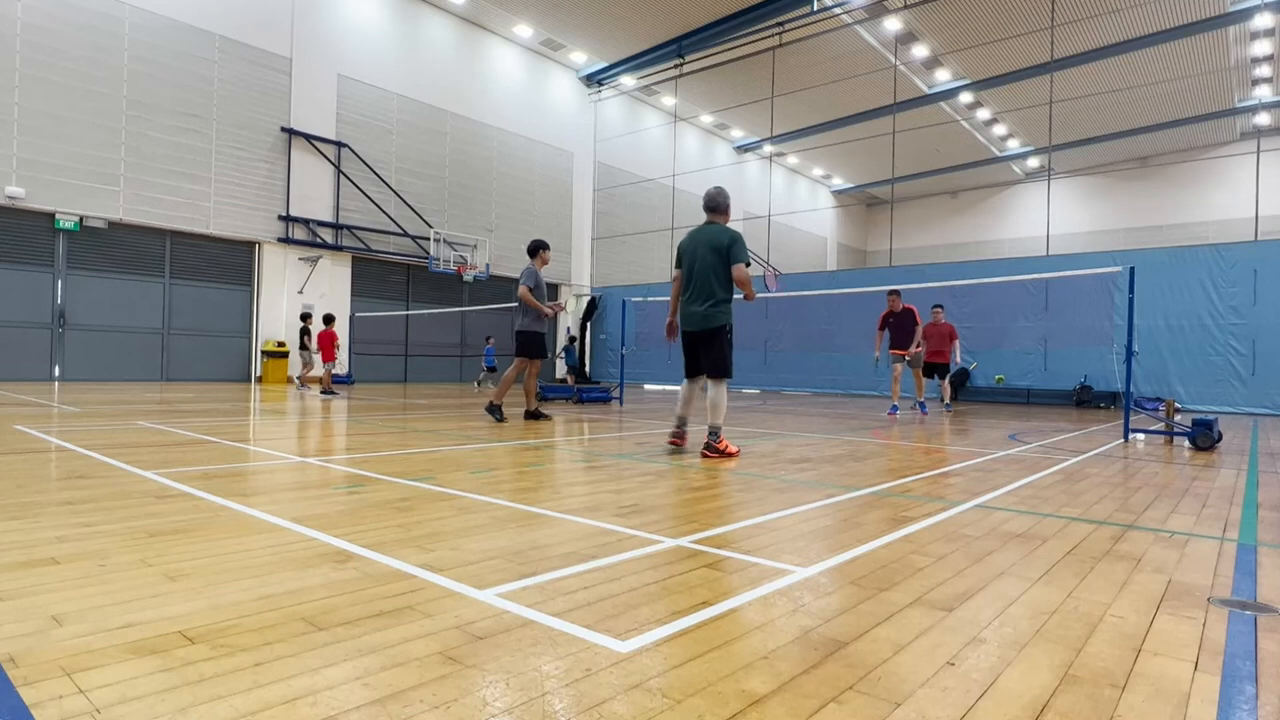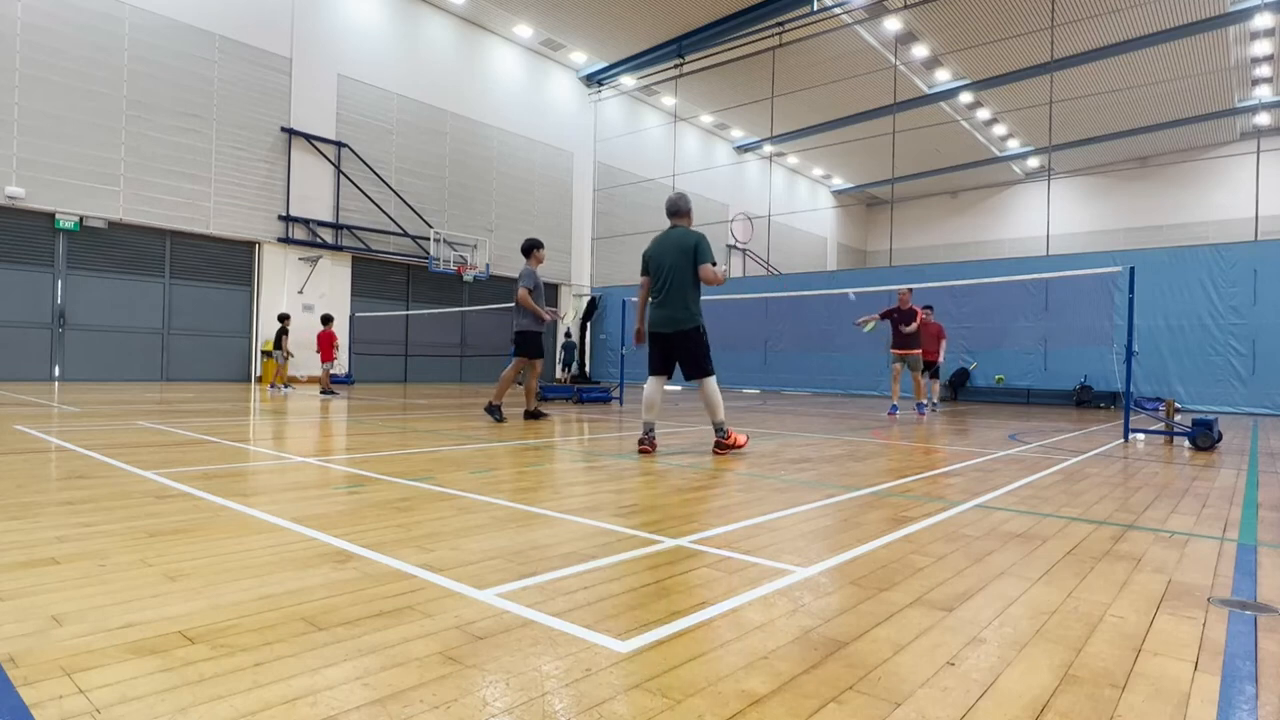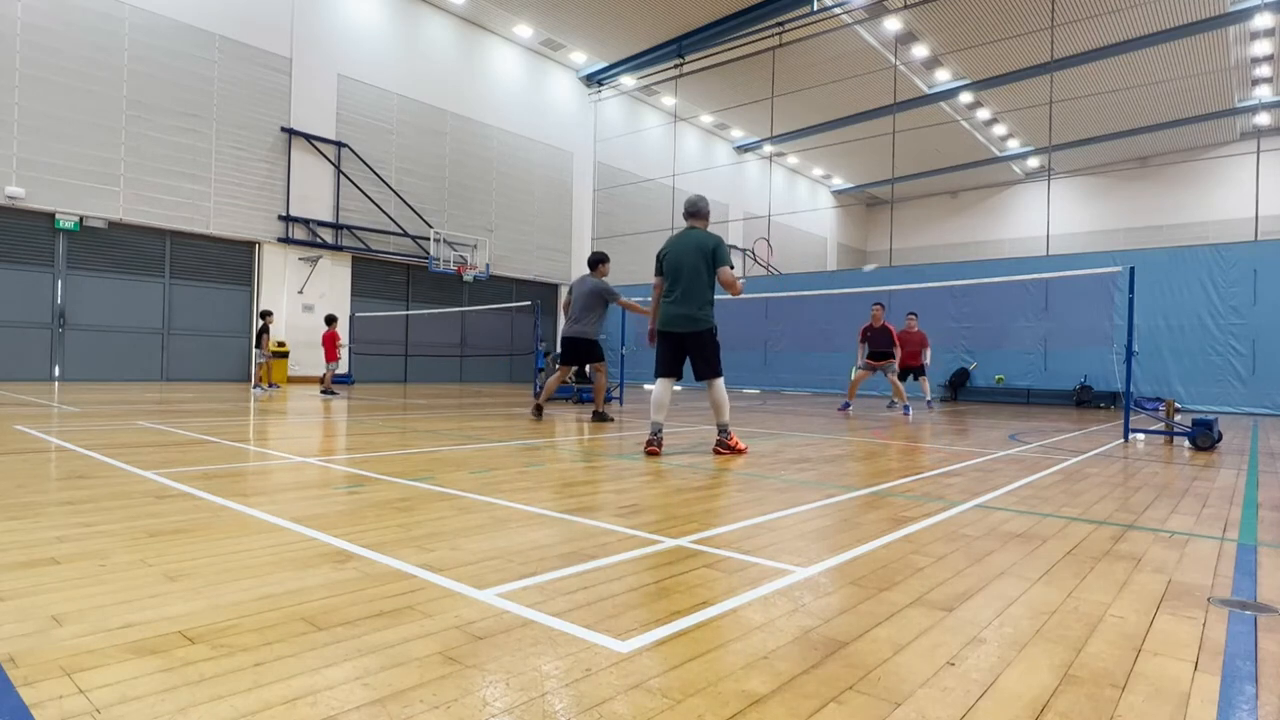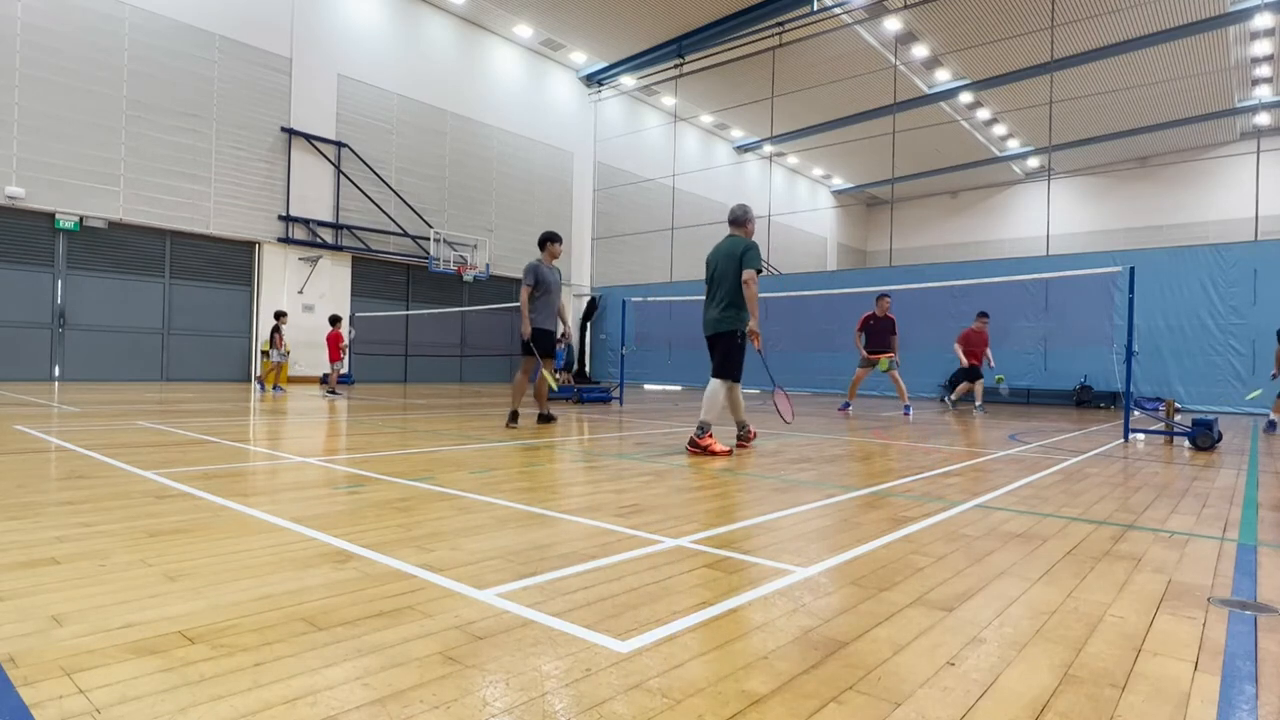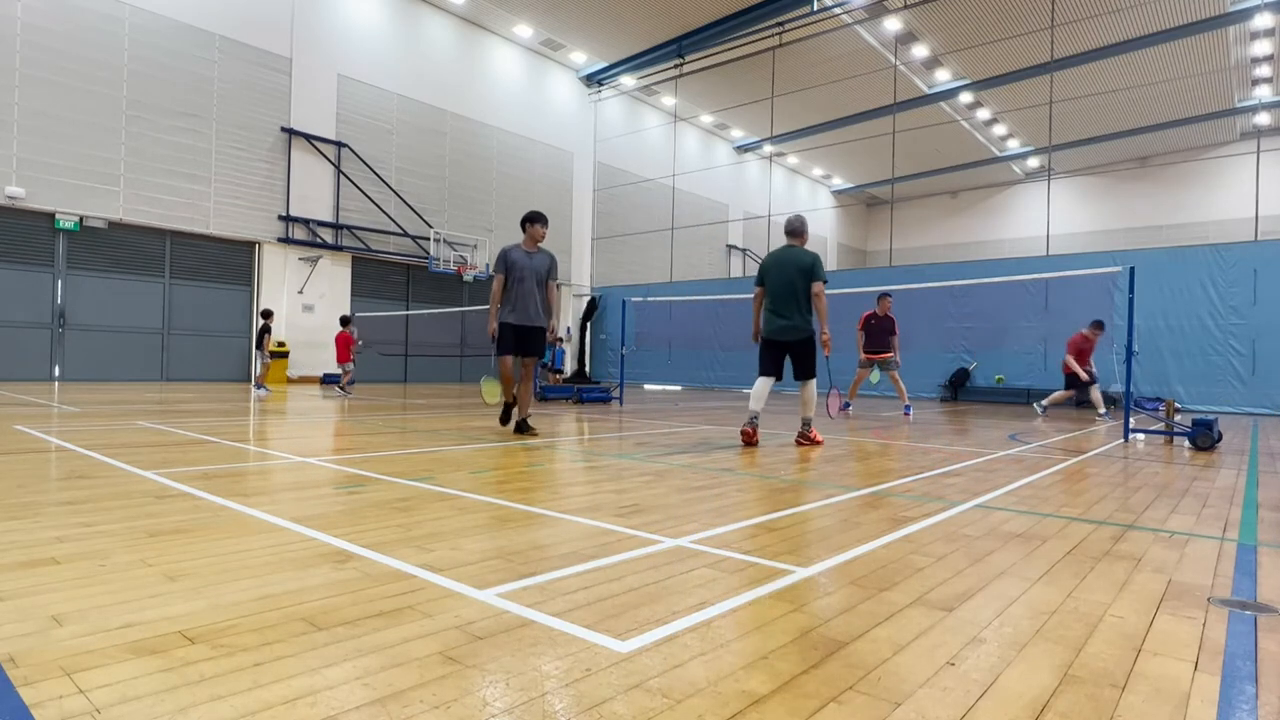
dt=1s
person 1, frame 1
left shoulder: (687, 239)
right shoulder: (732, 237)
left elbow: (677, 280)
right elbow: (739, 275)
left wrist: (672, 315)
right wrist: (749, 292)
left hip: (689, 320)
right hip: (716, 319)
left knee: (692, 378)
right knee: (717, 379)
left ankle: (679, 430)
right ankle: (714, 440)
person 1, frame 2
left shoulder: (653, 245)
right shoulder: (696, 239)
left elbow: (644, 287)
right elbow: (706, 276)
left wrist: (639, 323)
right wrist: (720, 277)
left hip: (657, 323)
right hip: (688, 322)
left knee: (655, 378)
right knee: (705, 377)
left ankle: (647, 436)
right ankle: (723, 436)
person 1, frame 3
left shoulder: (668, 244)
right shoulder: (714, 242)
left elbow: (657, 287)
right elbow: (726, 279)
left wrist: (652, 322)
right wrist: (736, 288)
left hip: (667, 322)
right hip: (700, 322)
left knee: (665, 378)
right knee: (714, 378)
left ankle: (655, 436)
right ankle: (724, 437)
person 1, frame 4
left shoulder: (715, 251)
right shoulder: (748, 247)
right elbow: (748, 280)
right wrist: (754, 319)
left hip: (712, 322)
right hip: (731, 323)
left knee: (731, 378)
right knee: (722, 378)
left ankle: (743, 430)
right ankle: (701, 436)
person 1, frame 5
left shoulder: (769, 259)
right shoulder: (811, 259)
left elbow: (758, 295)
right elbow: (817, 293)
left wrist: (756, 326)
right wrist: (824, 328)
left hip: (771, 332)
right hip: (801, 332)
left knee: (765, 377)
right knee: (808, 380)
left ankle: (751, 422)
right ankle: (806, 431)
person 2, frame 1
left shoulder: (537, 274)
right shoulder: (531, 271)
right elbow: (522, 293)
left wrist: (549, 307)
right wrist: (544, 309)
left hip: (537, 330)
right hip: (528, 328)
left knee: (534, 369)
right knee: (520, 365)
left ankle: (531, 409)
right ankle: (495, 403)
person 2, frame 2
left shoulder: (531, 273)
right shoulder: (529, 272)
right elbow: (522, 297)
left wrist: (544, 310)
right wrist: (541, 313)
left hip: (533, 329)
right hip: (527, 328)
left knee: (535, 368)
right knee: (517, 365)
left ankle: (531, 409)
right ankle: (494, 404)
person 2, frame 3
left shoulder: (578, 282)
right shoulder: (602, 286)
left elbow: (565, 305)
right elbow: (626, 304)
right wrist: (649, 312)
left hip: (568, 335)
right hip: (586, 337)
left knee: (562, 373)
right knee: (600, 370)
left ankle: (539, 404)
right ankle: (598, 411)
person 2, frame 4
left shoulder: (556, 271)
right shoulder: (534, 267)
right elbow: (524, 296)
left wrist: (566, 324)
right wrist: (525, 323)
left hip: (549, 328)
right hip: (535, 327)
left knee: (546, 370)
right knee: (526, 368)
left ankle: (543, 412)
right ankle: (514, 412)
person 2, frame 5
left shoulder: (548, 258)
right shoulder: (507, 253)
left elbow: (552, 290)
right elbow: (497, 287)
left wrist: (553, 318)
right wrist: (492, 318)
left hip: (536, 323)
right hip: (509, 320)
left knee: (528, 371)
right knee: (506, 368)
left ankle: (522, 420)
right ankle: (509, 401)
